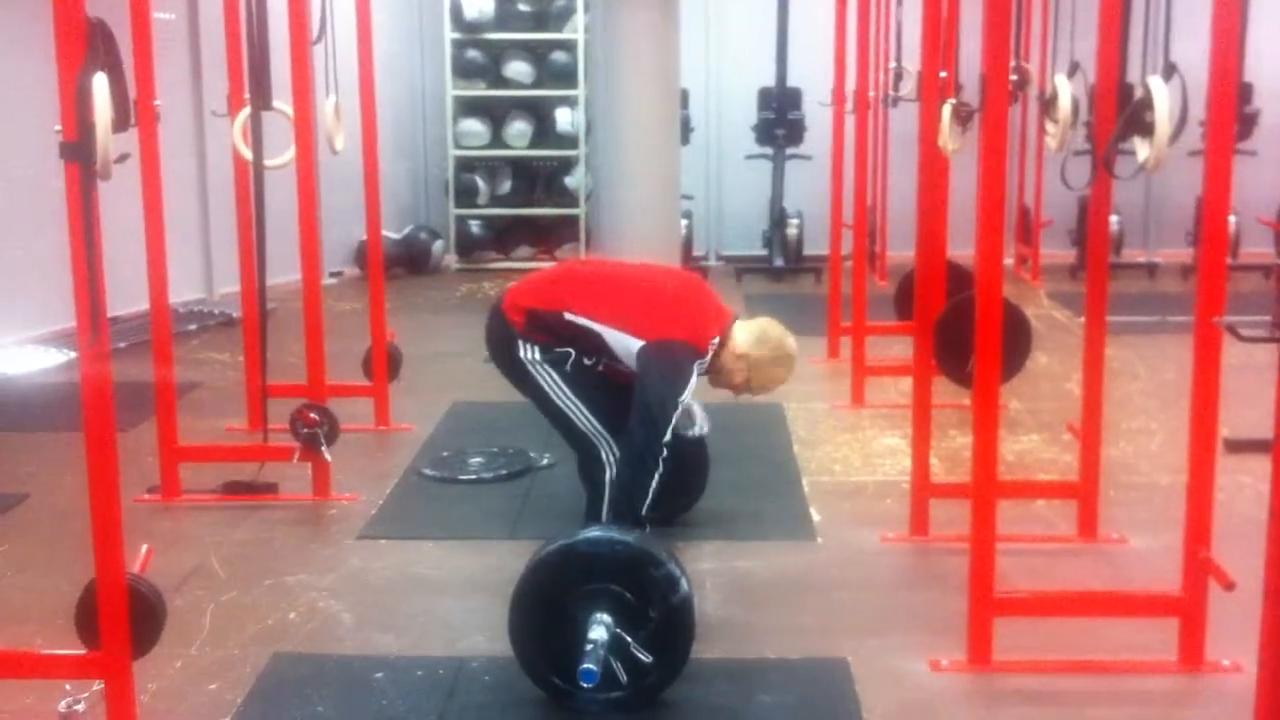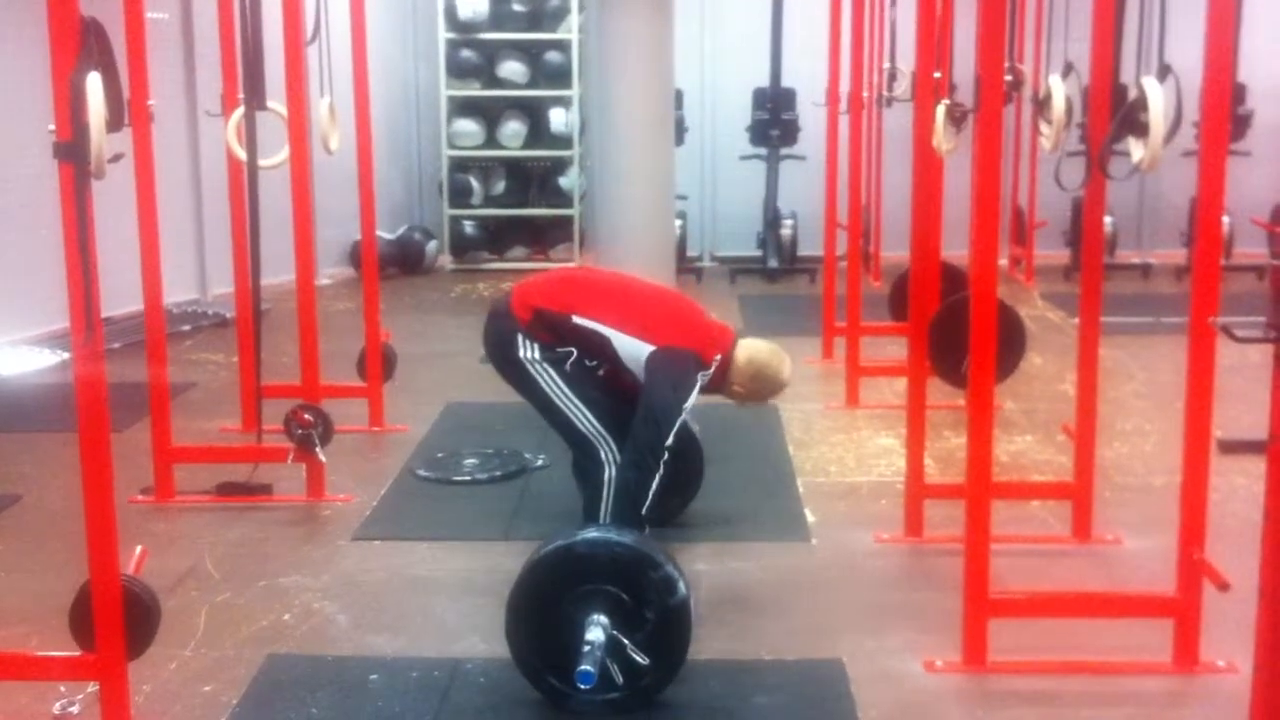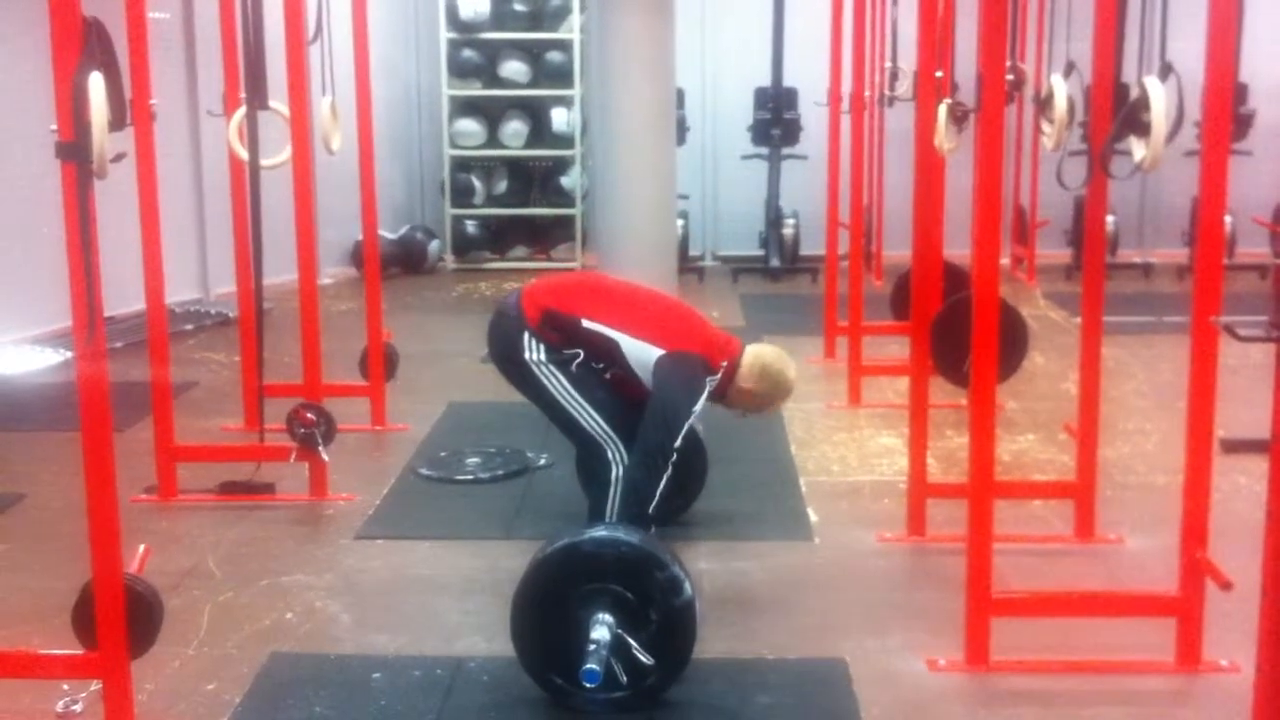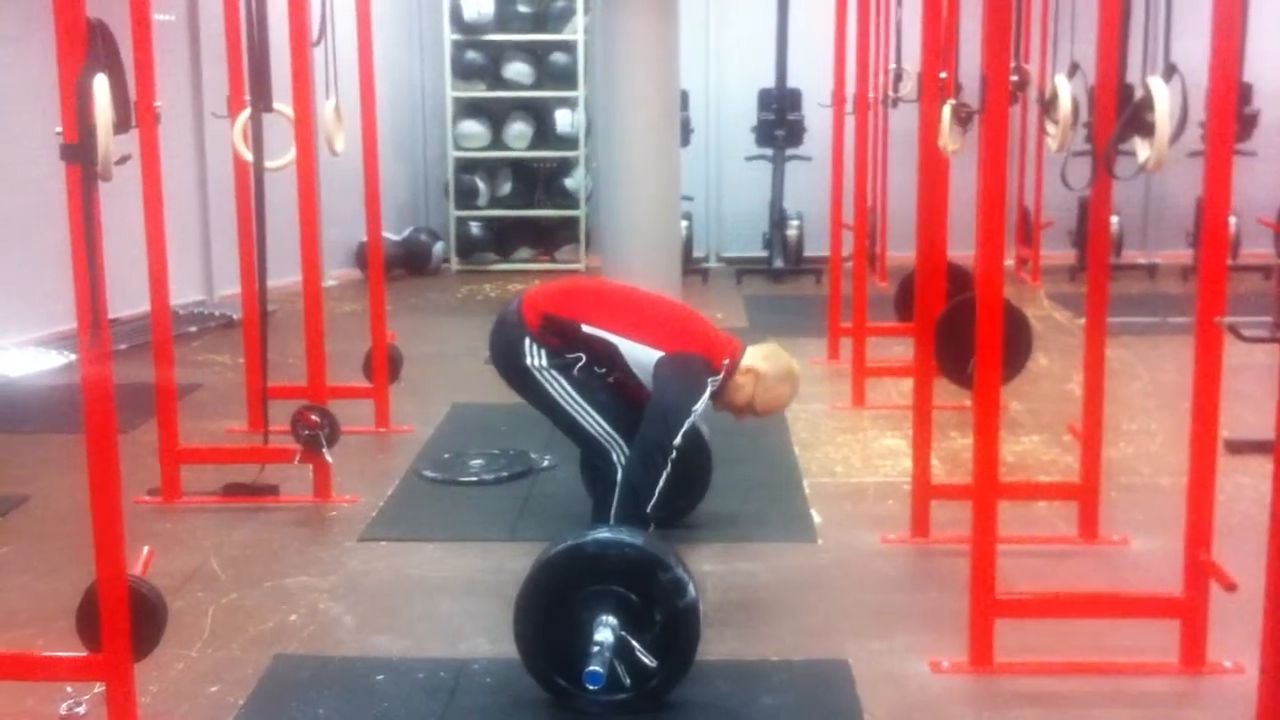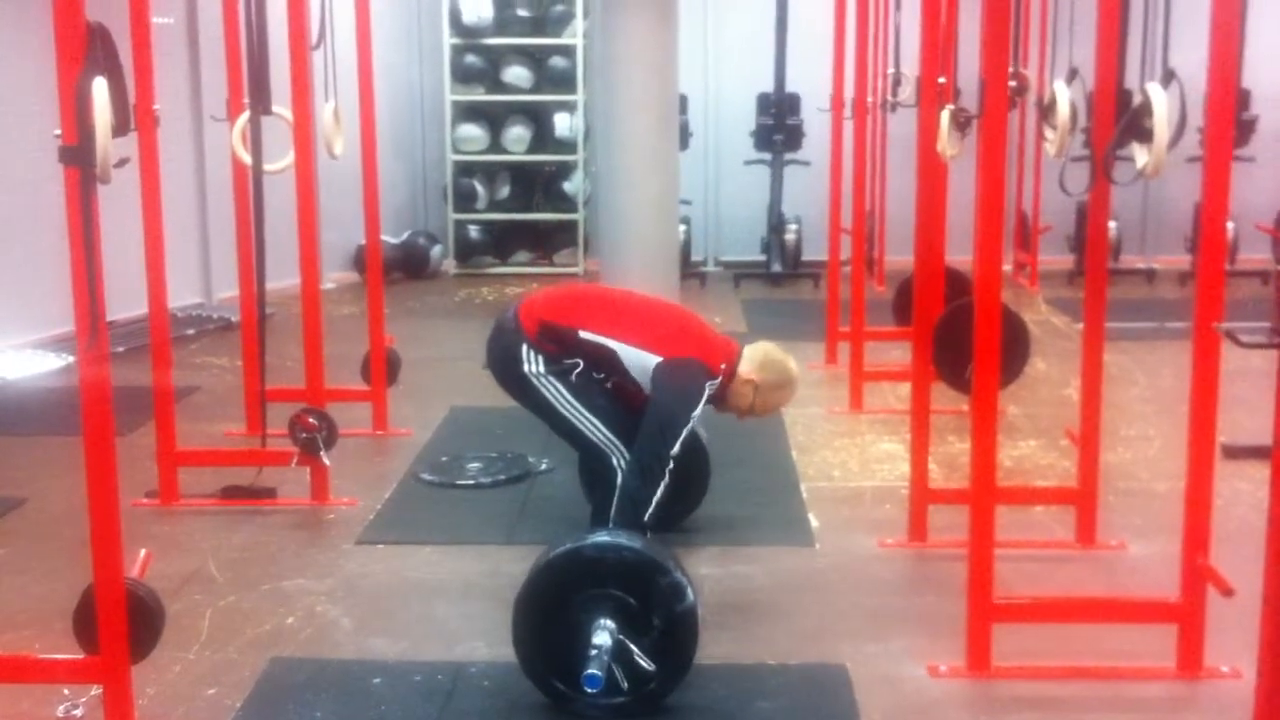
dt=0.5s
person 1, frame 1
left shoulder: (707, 315)
right shoulder: (680, 355)
right elbow: (645, 449)
left hip: (547, 312)
right hip: (522, 328)
left knee: (628, 424)
right knee: (609, 451)
person 1, frame 2
left shoulder: (705, 339)
right shoulder: (685, 365)
right elbow: (645, 453)
left hip: (542, 312)
right hip: (522, 330)
left knee: (625, 427)
right knee: (608, 452)
person 1, frame 3
left shoulder: (709, 350)
right shoulder: (693, 373)
right elbow: (652, 457)
left hip: (547, 316)
right hip: (525, 333)
left knee: (631, 431)
right knee: (615, 453)
person 1, frame 4
left shoulder: (712, 353)
right shoulder: (693, 374)
right elbow: (649, 458)
left hip: (549, 321)
right hip: (528, 338)
left knee: (631, 432)
right knee: (620, 453)
person 1, frame 5
left shoulder: (707, 353)
right shoulder: (693, 376)
left elbow: (654, 436)
right elbow: (651, 461)
left hip: (544, 325)
right hip: (524, 346)
left knee: (632, 436)
right knee: (619, 456)
